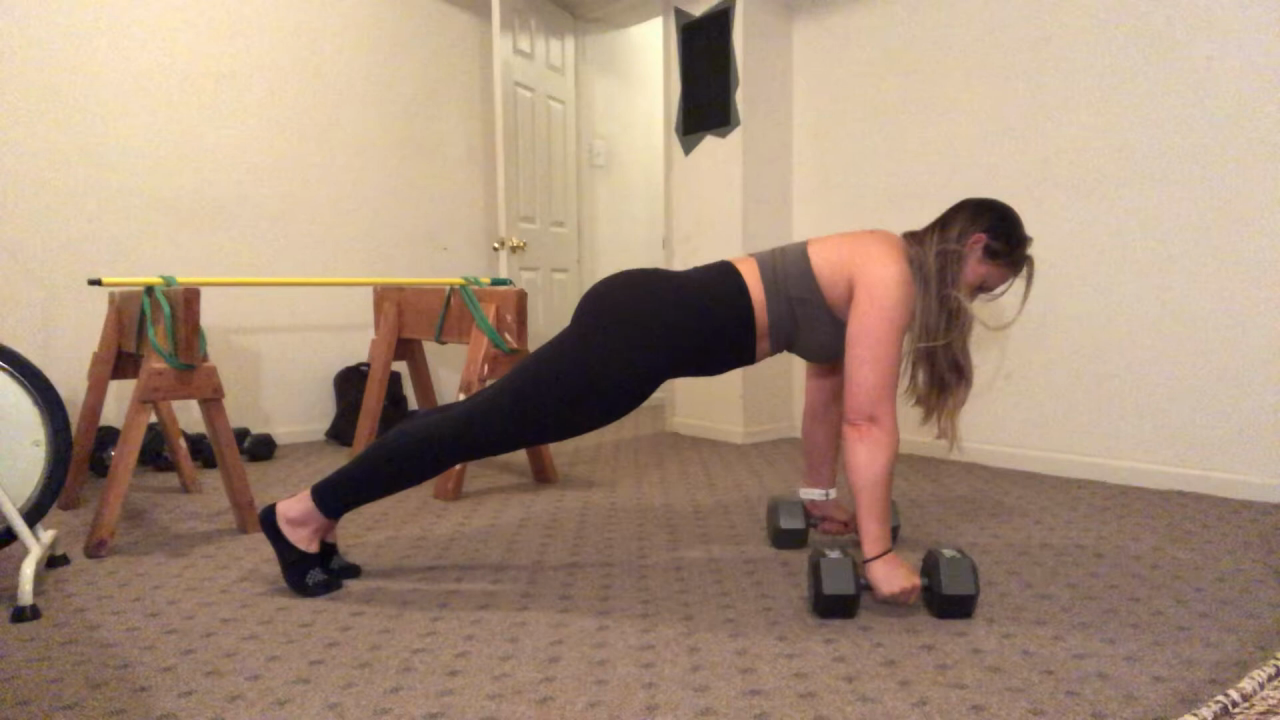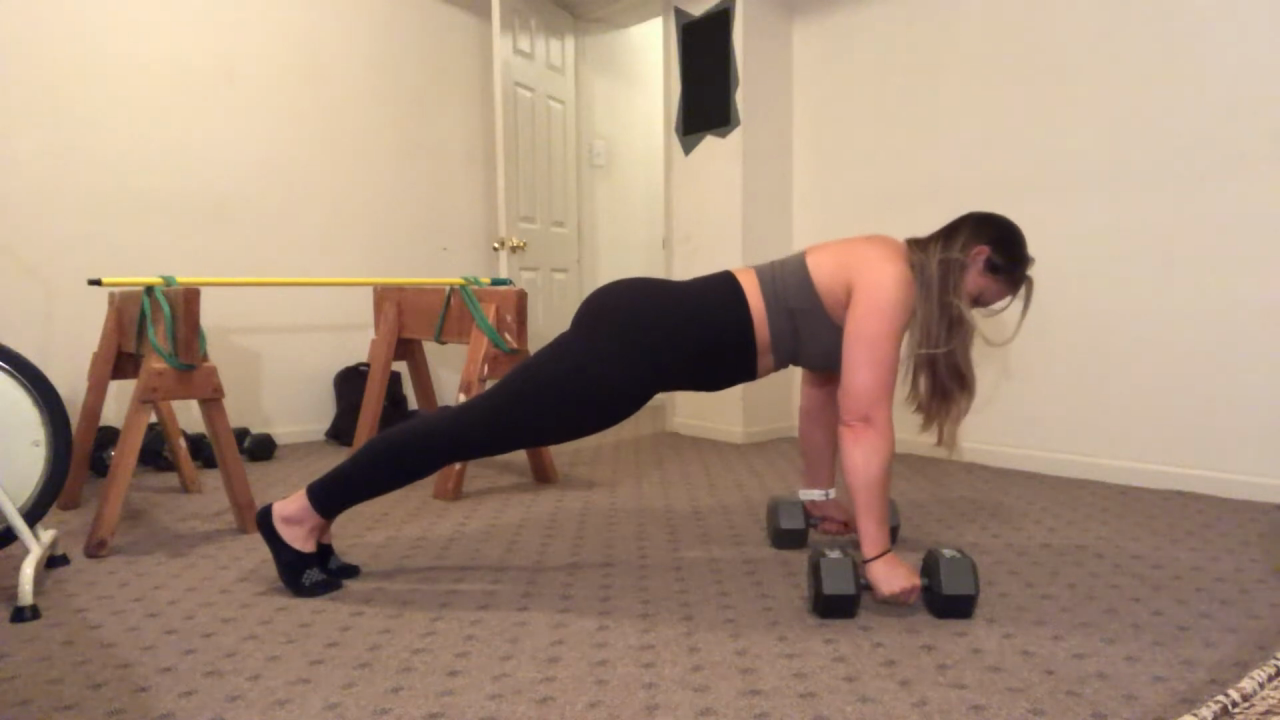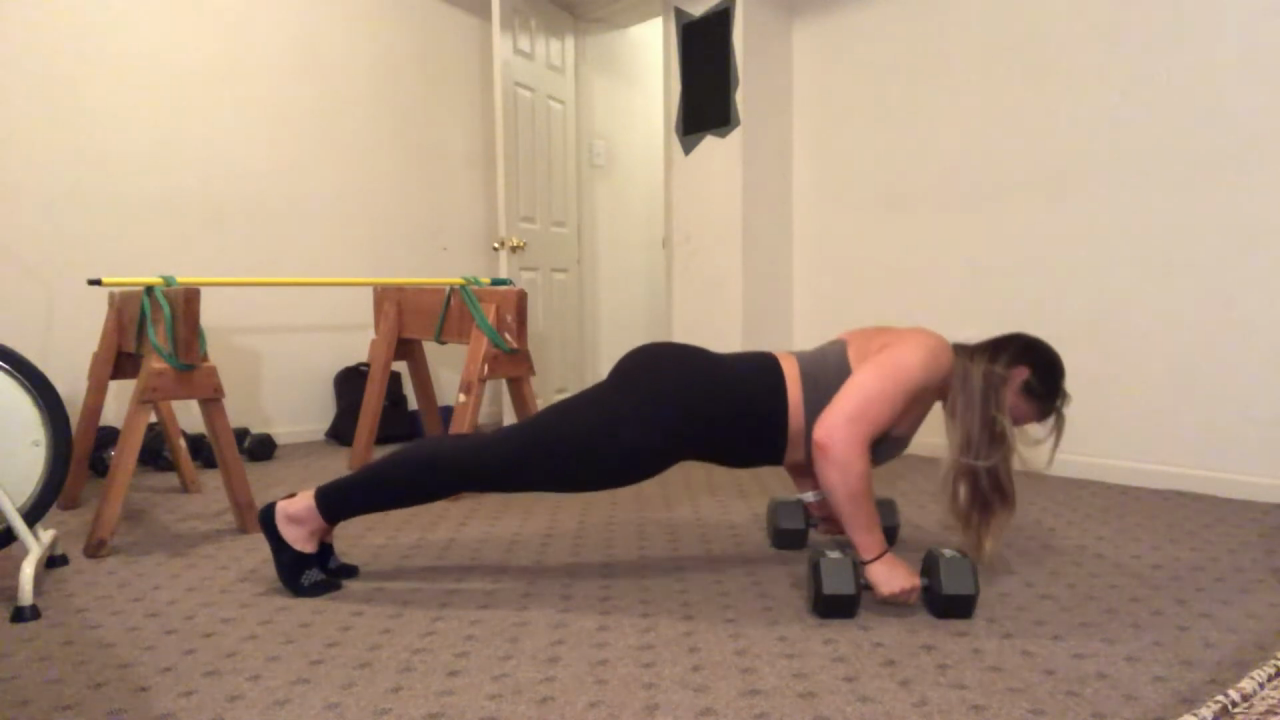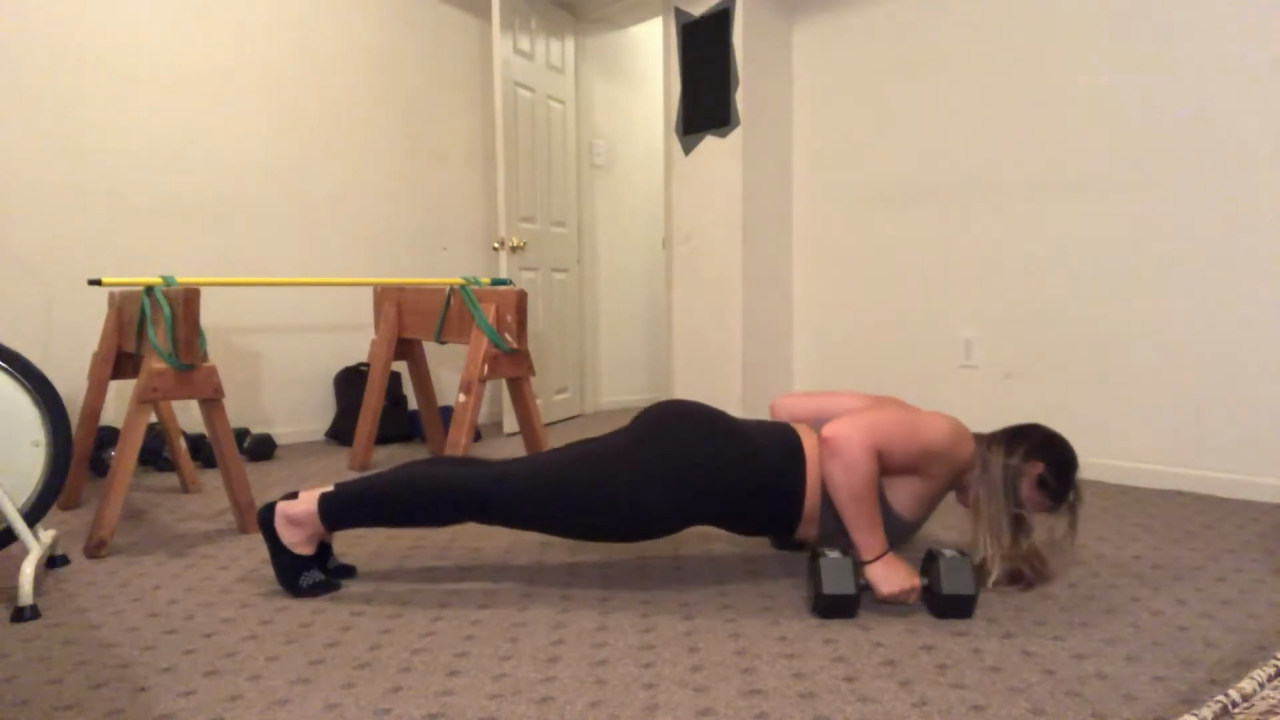
dt=1s
person 1, frame 1
left shoulder: (872, 266)
right shoulder: (892, 272)
left elbow: (827, 386)
right elbow: (868, 419)
left wrist: (819, 496)
right wrist: (878, 555)
left hip: (654, 316)
right hip: (648, 326)
left knee: (490, 420)
right knee: (488, 425)
left ankle: (320, 509)
right ankle: (303, 514)
person 1, frame 2
left shoulder: (878, 273)
right shoulder: (893, 275)
left elbow: (822, 388)
right elbow: (863, 419)
left wrist: (820, 496)
right wrist: (878, 553)
left hip: (657, 332)
right hip: (646, 338)
left knee: (483, 428)
right knee: (478, 428)
left ankle: (314, 515)
right ankle: (299, 514)
person 1, frame 3
left shoulder: (909, 362)
right shoulder: (931, 358)
right elbow: (835, 440)
left wrist: (824, 504)
right wrist: (877, 557)
left hip: (688, 394)
right hip: (681, 404)
left knee: (500, 459)
right knee: (496, 461)
left ankle: (317, 510)
right ankle: (304, 513)
person 1, frame 4
left shoulder: (917, 432)
right shoulder: (950, 447)
left elbow: (789, 405)
right elbow: (844, 441)
left wrist: (814, 508)
right wrist: (876, 557)
left hip: (699, 444)
right hip: (694, 469)
left knee: (504, 483)
right knee: (499, 494)
left ankle: (320, 505)
right ankle: (305, 513)
